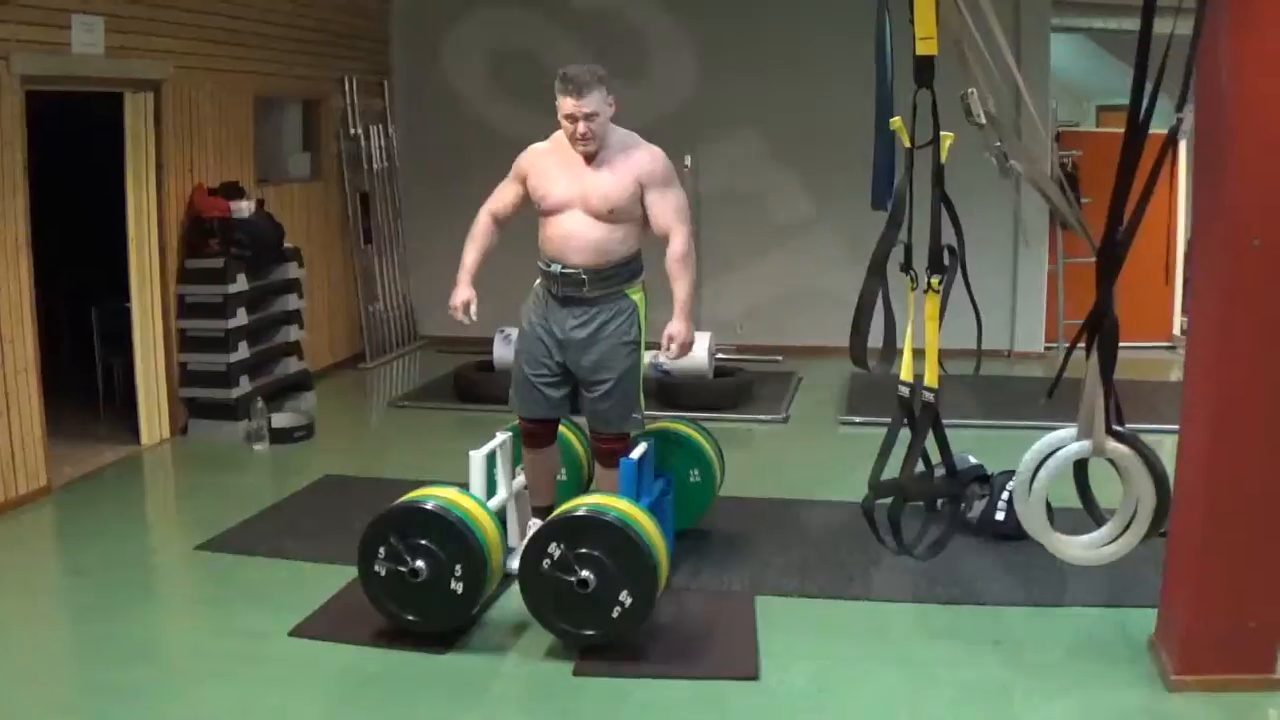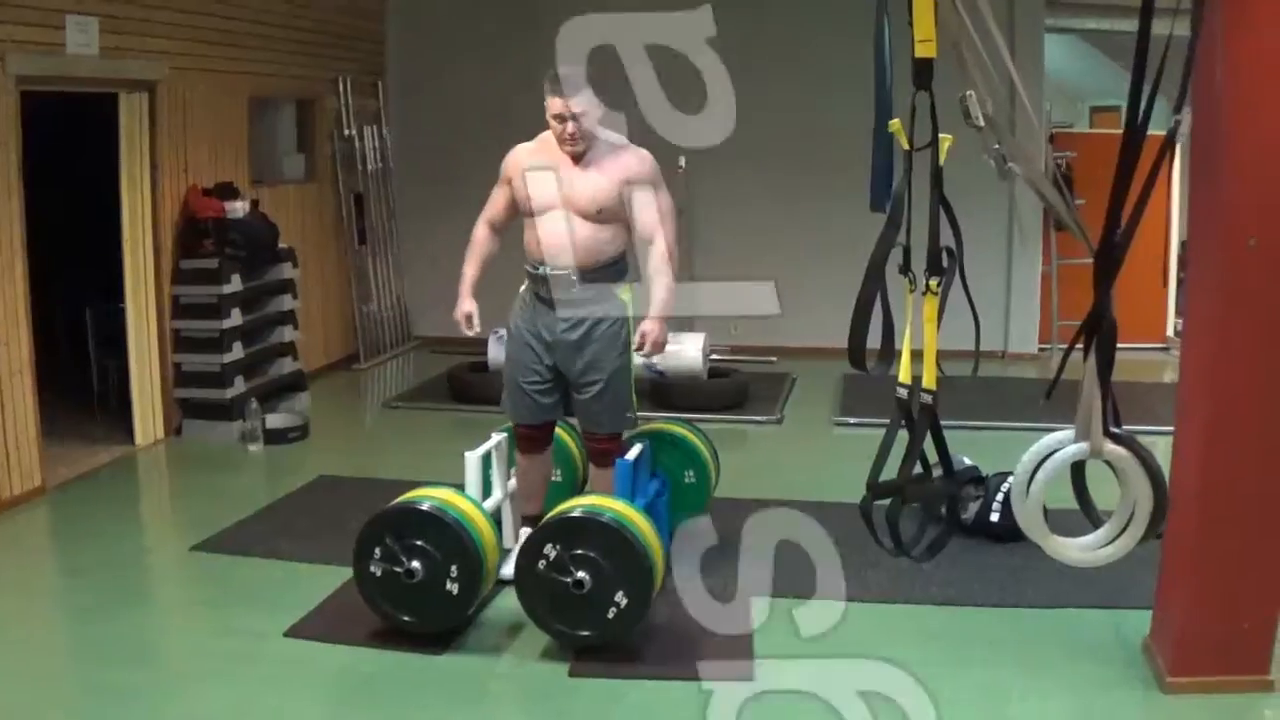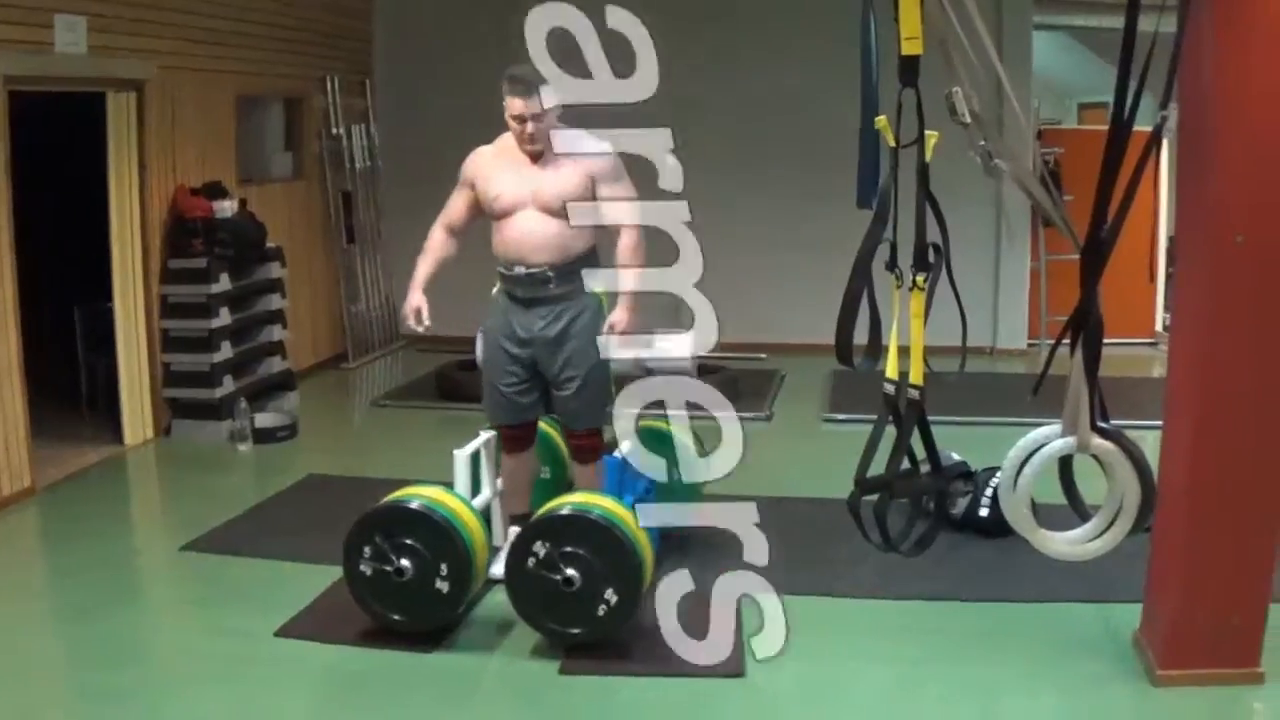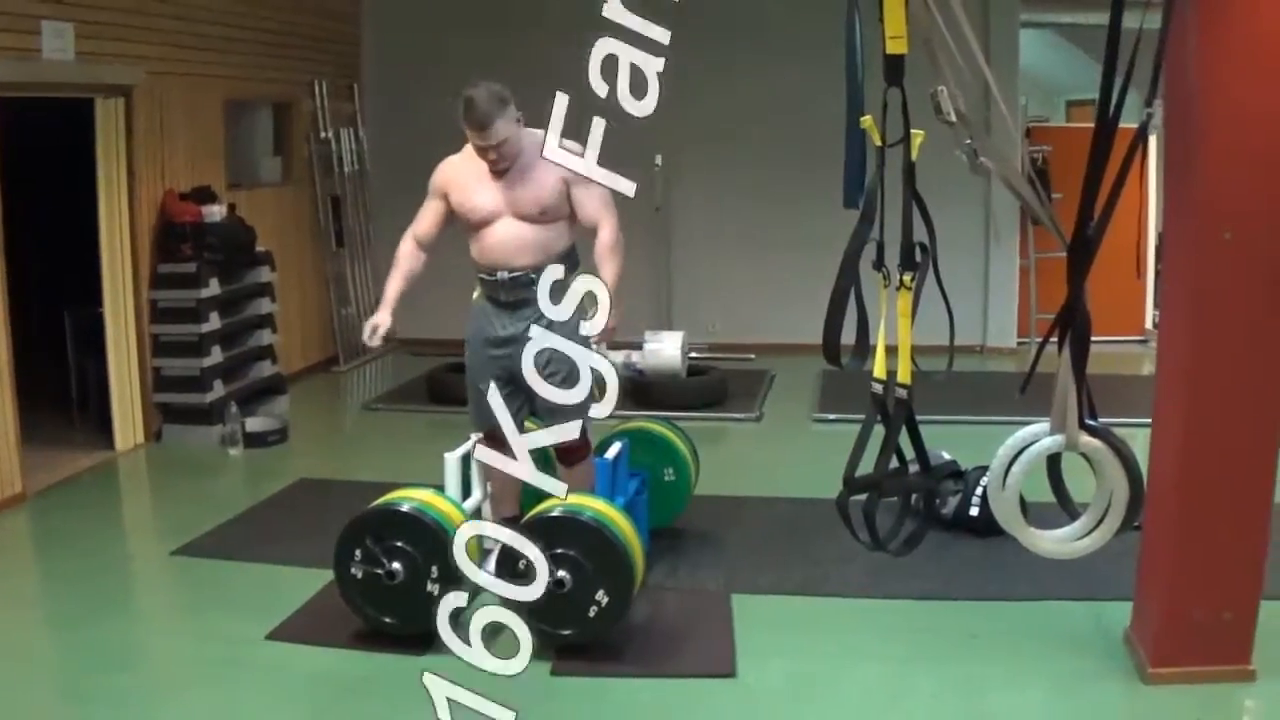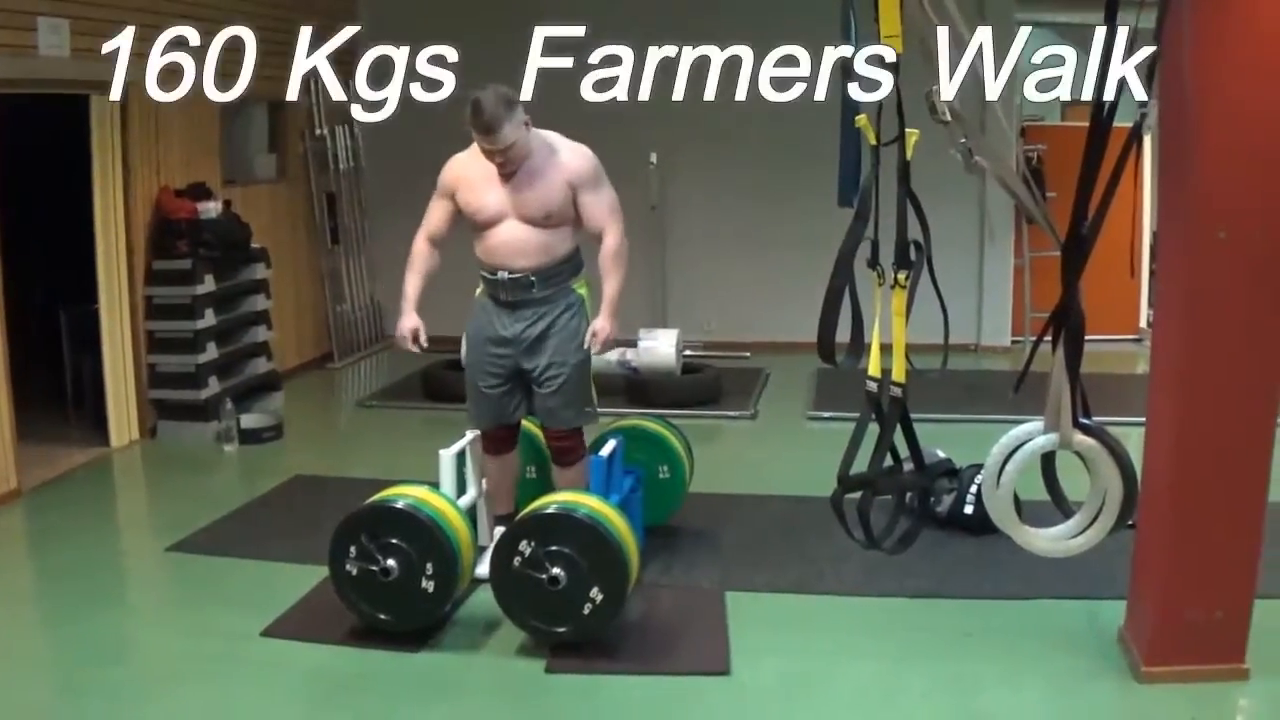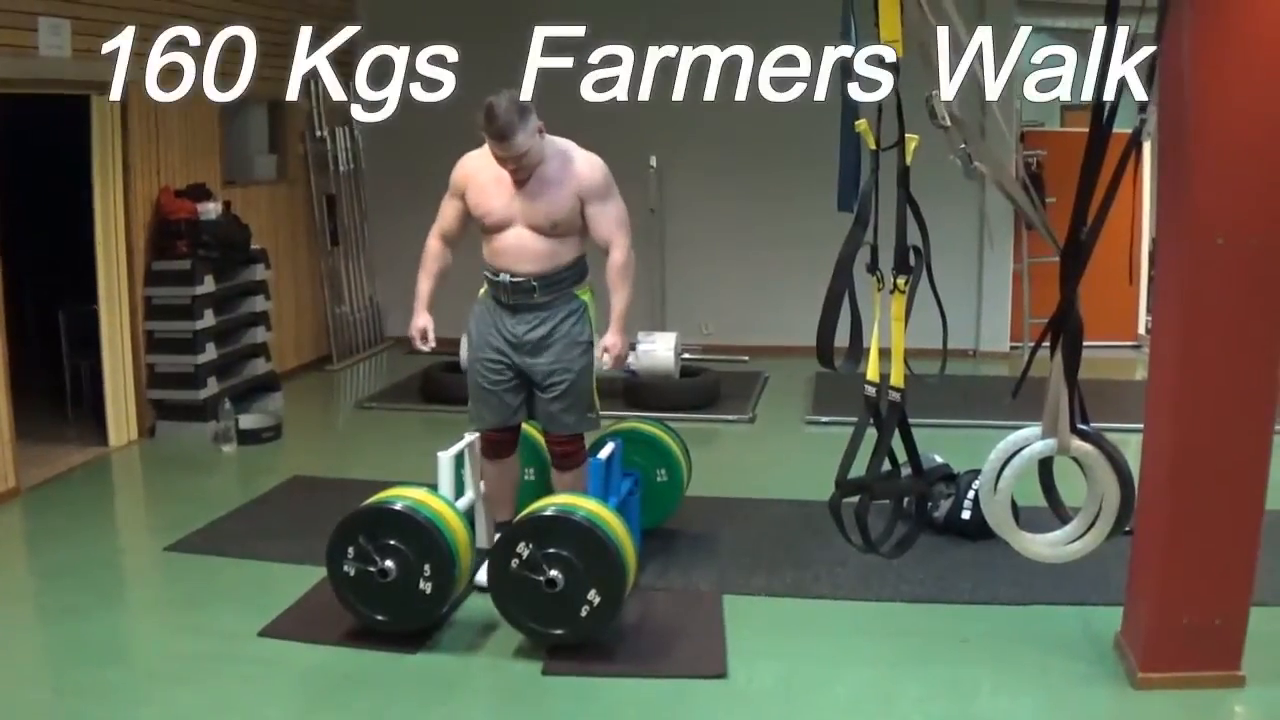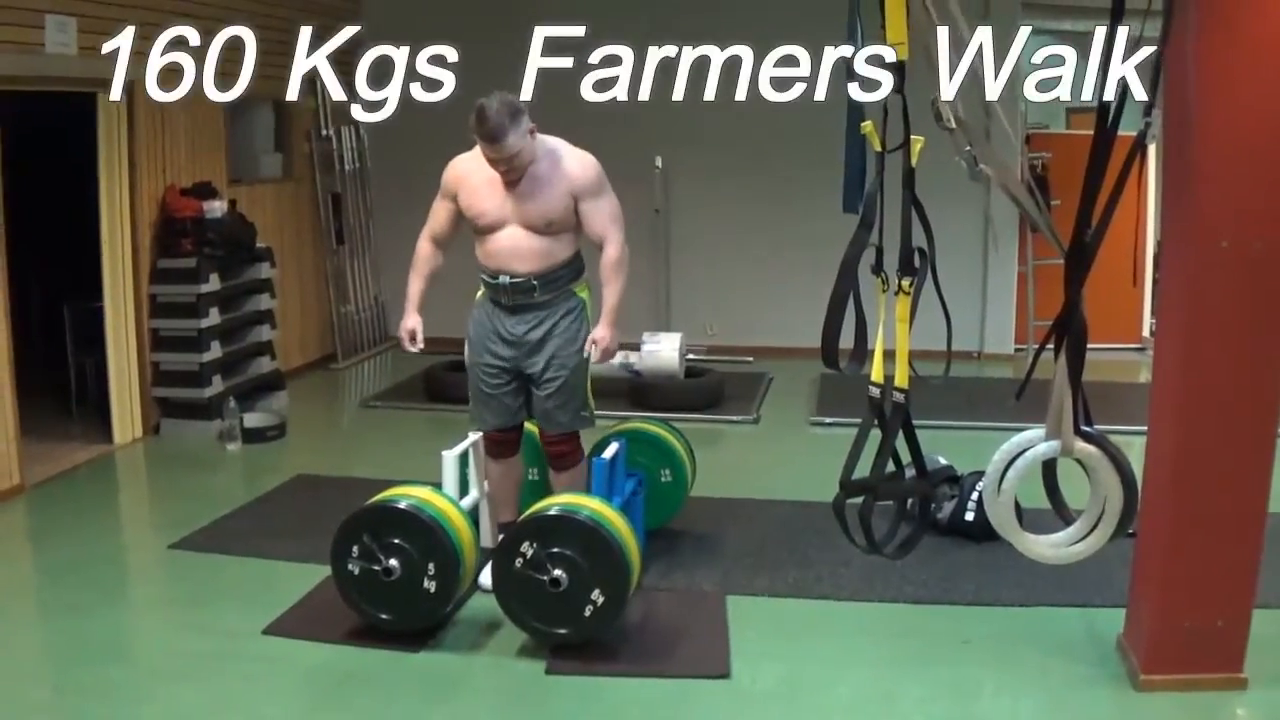
dt=0.3s
person 1, frame 1
left shoulder: (646, 161)
right shoulder: (536, 158)
left elbow: (678, 237)
right elbow: (491, 215)
left wrist: (681, 313)
right wrist: (464, 280)
left hip: (611, 307)
right hip: (546, 301)
left knee: (610, 433)
right knee: (535, 423)
right ankle: (540, 525)
person 1, frame 2
left shoulder: (631, 163)
right shoulder: (521, 160)
left elbow: (659, 240)
right elbow: (489, 224)
left wrist: (658, 312)
right wrist: (467, 290)
left hip: (600, 307)
right hip: (535, 304)
left knee: (602, 434)
right knee: (529, 428)
right ankle: (529, 533)
person 1, frame 3
left shoulder: (595, 158)
right shoulder: (482, 162)
left elbow: (628, 230)
right elbow: (447, 228)
left wrist: (625, 300)
right wrist: (418, 286)
left hip: (573, 303)
right hip: (508, 305)
left knee: (583, 429)
right knee: (512, 428)
right ankle: (518, 532)
person 1, frame 4
right shoulder: (450, 173)
left elbow: (606, 227)
right elbow: (416, 242)
left wrist: (606, 297)
right wrist: (387, 304)
left hip: (555, 302)
right hip: (491, 310)
left knee: (567, 429)
right knee: (496, 429)
right ankle: (506, 531)
person 1, frame 5
left shoulder: (574, 162)
right shoulder: (458, 171)
left elbow: (612, 235)
right elbow: (428, 240)
left wrist: (608, 310)
right wrist: (409, 307)
left hip: (557, 305)
right hip: (492, 307)
left knee: (563, 432)
right knee: (495, 428)
right ankle: (502, 532)
person 1, frame 6
left shoulder: (585, 171)
right shoulder: (469, 171)
left elbow: (618, 249)
right elbow: (441, 239)
left wrist: (616, 326)
right wrist: (422, 306)
left hip: (560, 311)
right hip: (494, 311)
left knee: (564, 437)
right knee: (495, 434)
person 1, frame 7
left shoulder: (577, 168)
right shoulder: (460, 172)
left elbow: (612, 243)
right elbow: (432, 241)
left wrist: (607, 319)
right wrist: (412, 307)
left hip: (557, 310)
right hip: (492, 312)
left knee: (560, 436)
right knee: (498, 434)
right ankle: (506, 542)
